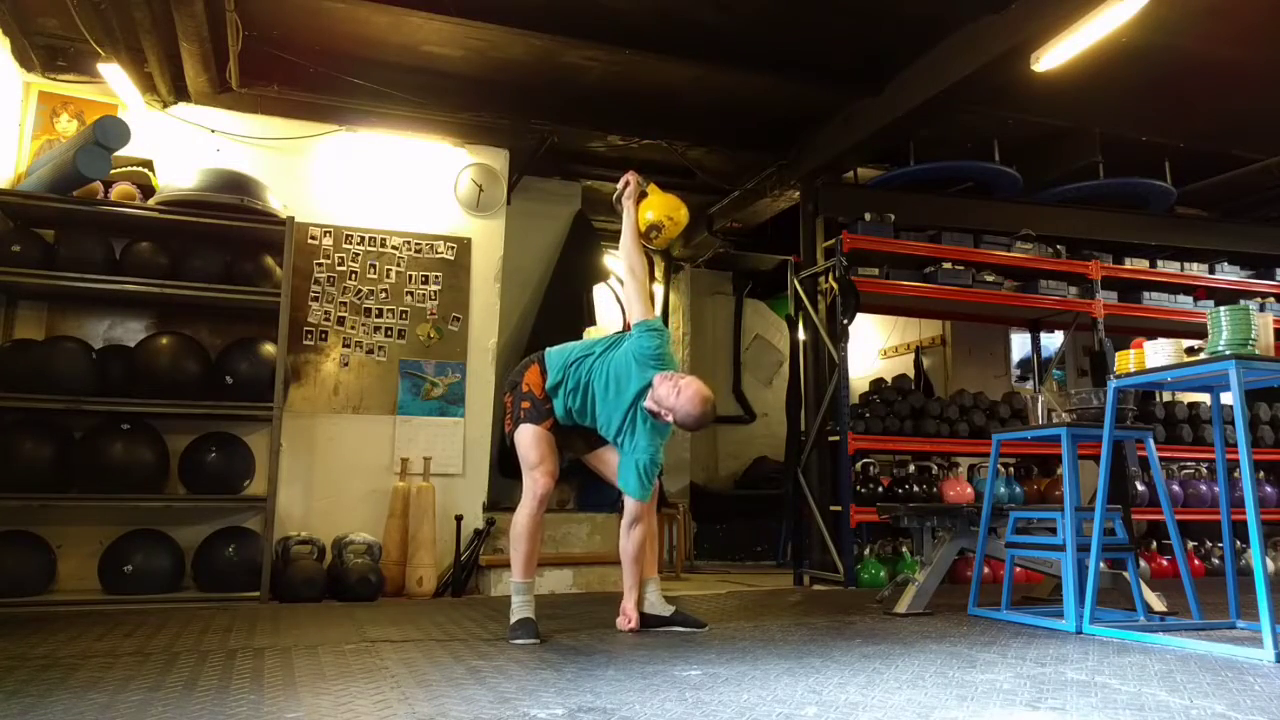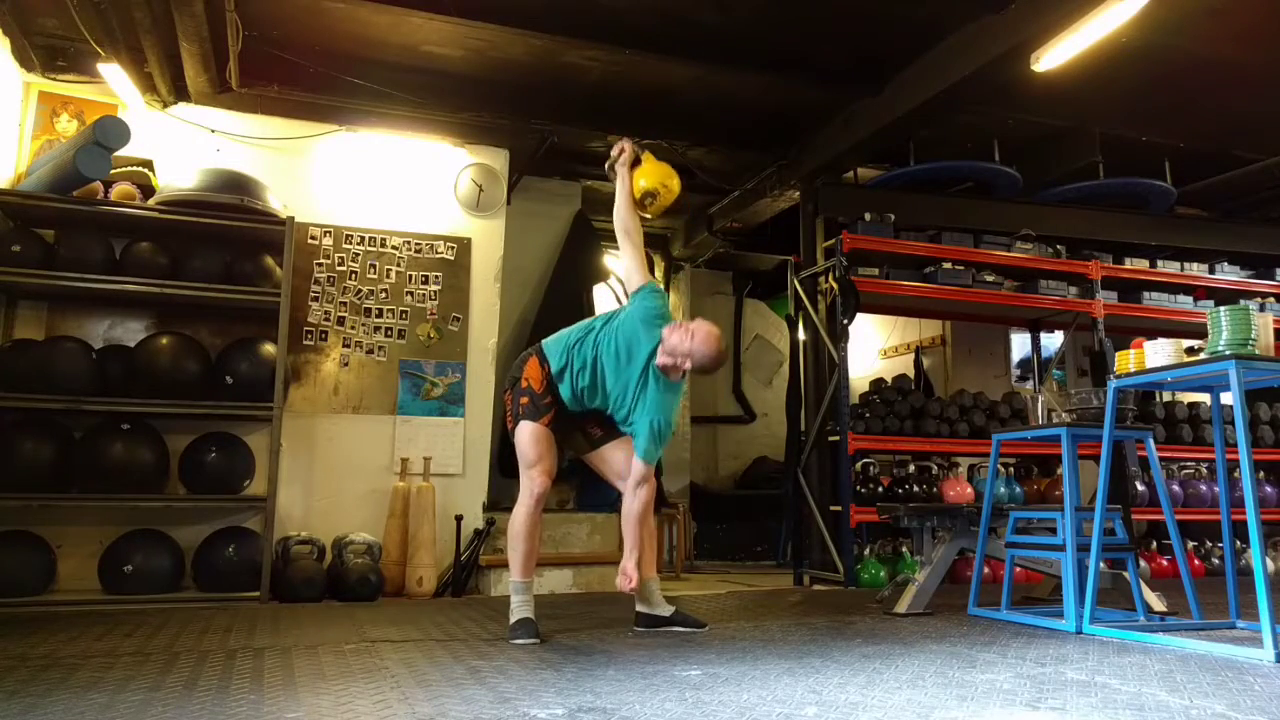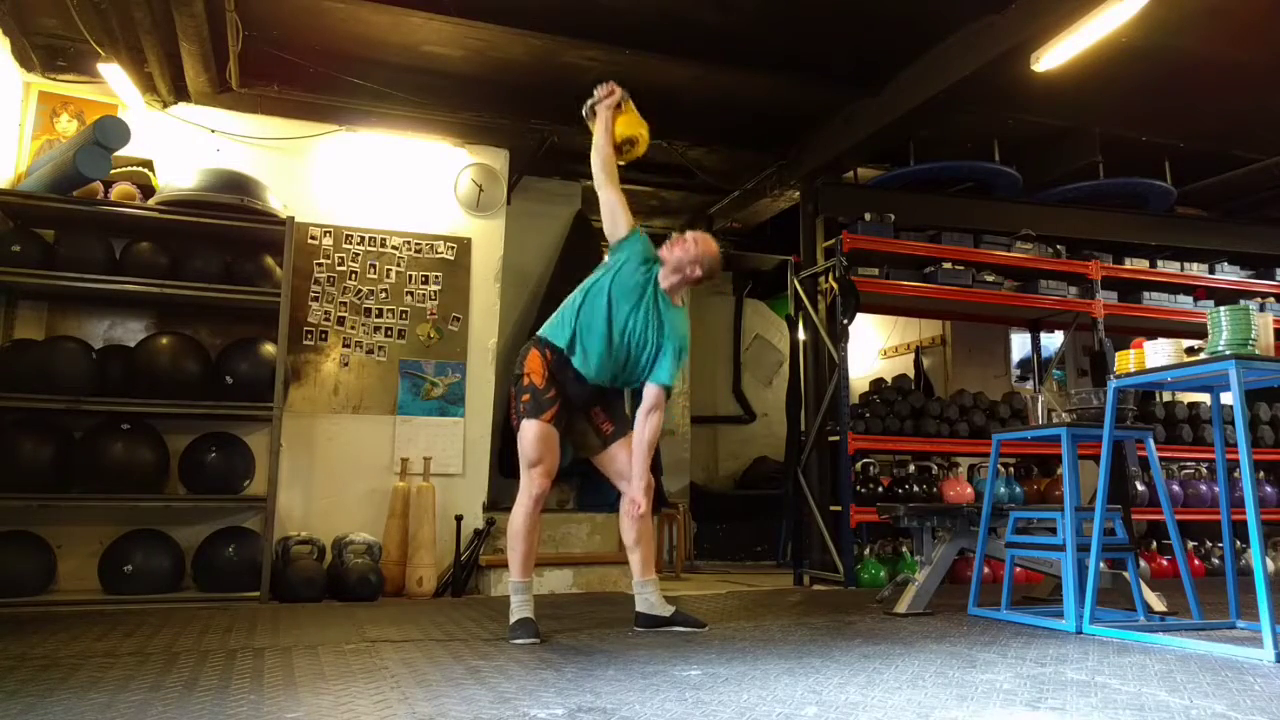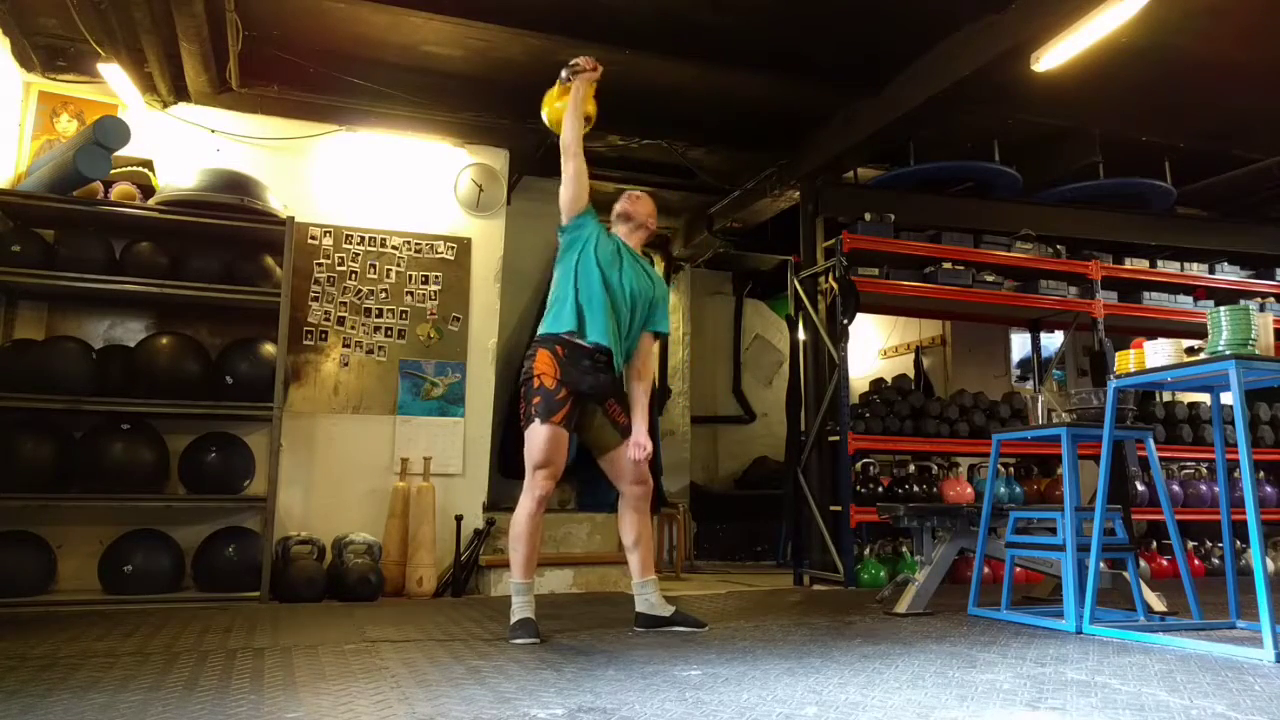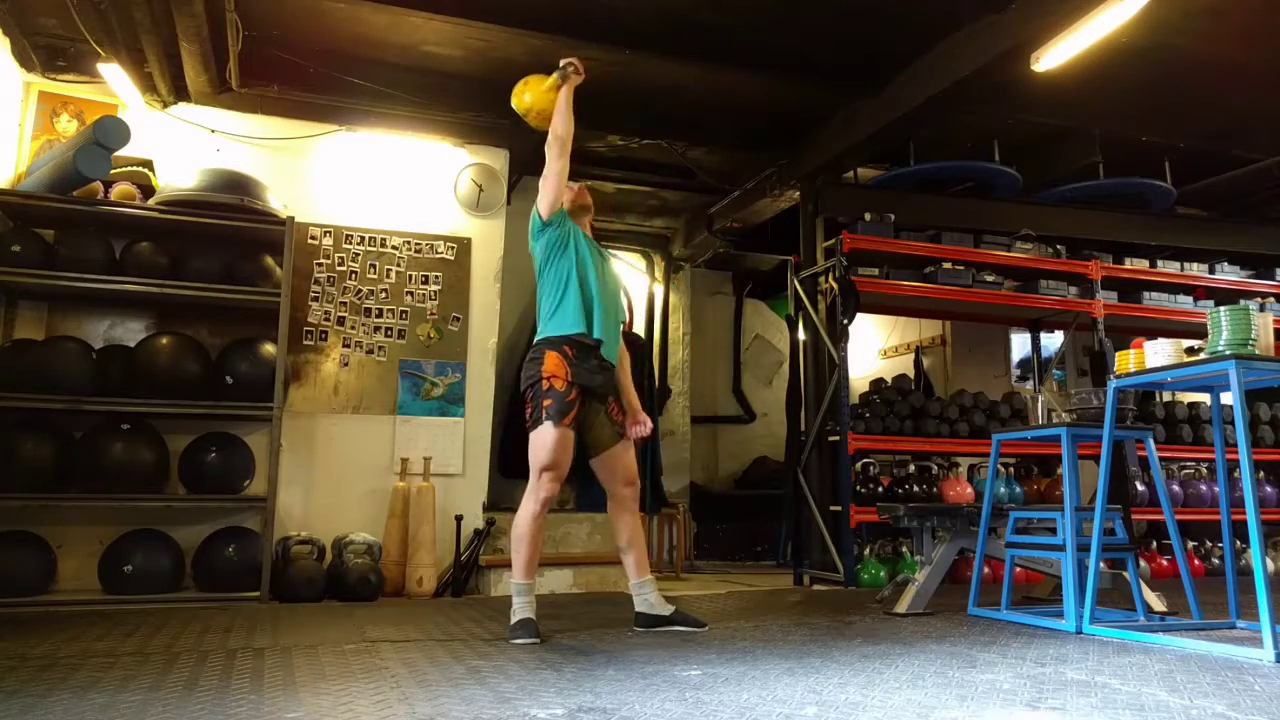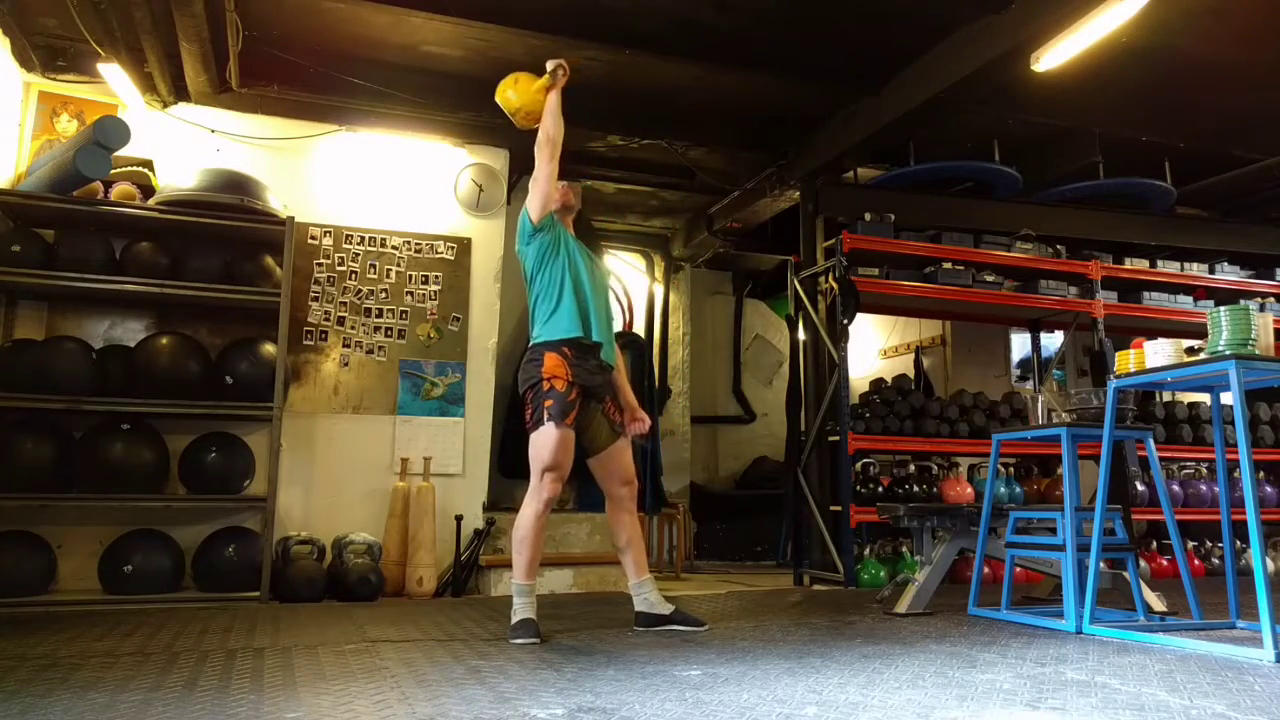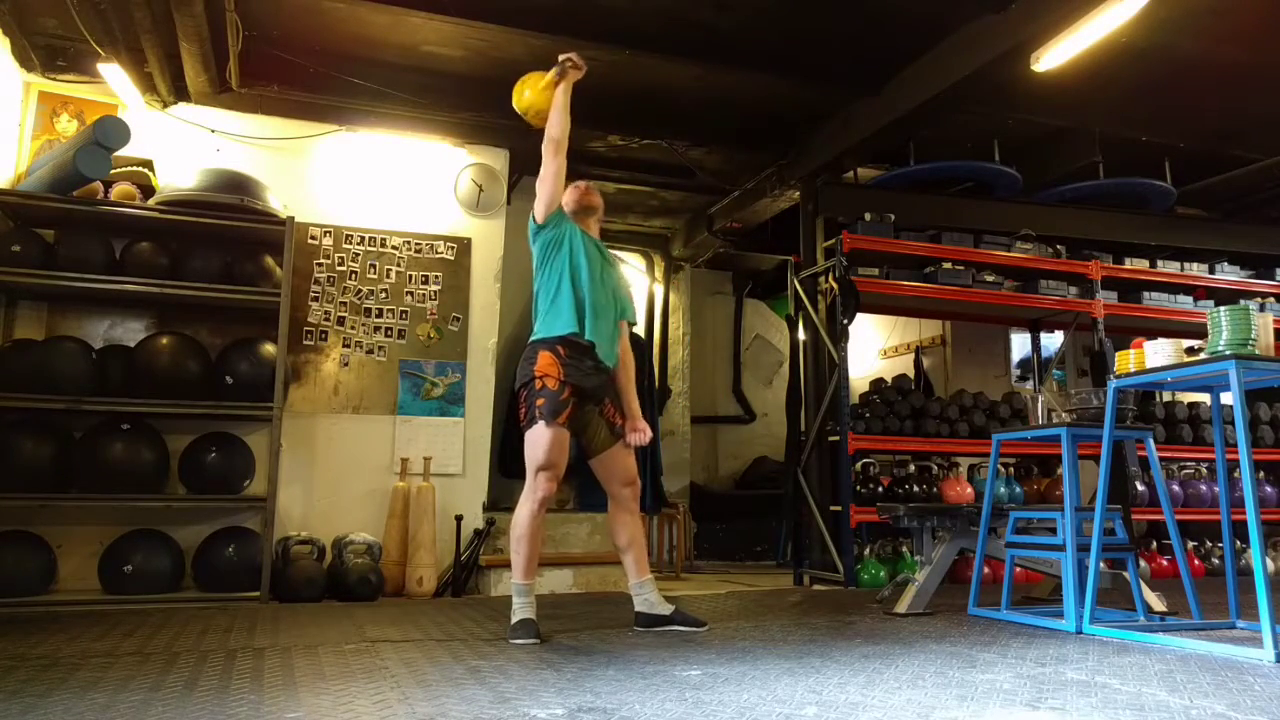
dt=0.4s
person 1, frame 1
left shoulder: (646, 443)
right shoulder: (654, 353)
left elbow: (634, 520)
right elbow: (634, 274)
left wrist: (631, 598)
right wrist: (630, 206)
left hip: (579, 415)
right hip: (539, 382)
left knee: (645, 494)
right knee: (540, 486)
left ankle: (651, 603)
right ankle: (521, 609)
person 1, frame 2
left shoulder: (658, 407)
right shoulder: (652, 316)
left elbow: (637, 485)
right elbow: (629, 240)
left wrist: (632, 557)
right wrist: (625, 170)
left hip: (585, 406)
right hip: (540, 375)
left knee: (644, 483)
right knee: (537, 484)
left ankle: (651, 602)
right ankle: (520, 609)
person 1, frame 3
left shoulder: (674, 332)
right shoulder: (638, 258)
left elbow: (651, 408)
right elbow: (605, 181)
left wrist: (638, 483)
right wrist: (605, 115)
left hip: (595, 390)
right hip: (547, 365)
left knee: (638, 483)
right knee: (537, 483)
left ankle: (649, 603)
right ankle: (521, 608)
person 1, frame 4
left shoulder: (653, 283)
right shoulder: (586, 233)
left elbow: (643, 363)
right elbow: (571, 154)
left wrist: (640, 426)
right wrist: (580, 86)
left hip: (606, 378)
right hip: (557, 362)
left knee: (638, 485)
right knee: (539, 486)
left ankle: (649, 604)
right ankle: (521, 609)
person 1, frame 5
left shoulder: (604, 262)
right shoulder: (553, 230)
right elbow: (557, 148)
left wrist: (632, 402)
right wrist: (567, 86)
left hip: (600, 375)
right hip: (559, 361)
left knee: (627, 487)
right knee: (544, 485)
left ankle: (648, 603)
right ankle: (522, 608)
person 1, frame 6
left shoulder: (588, 259)
right shoulder: (538, 232)
right elbow: (546, 150)
left wrist: (628, 399)
right wrist: (555, 87)
left hip: (595, 374)
right hip: (556, 362)
left knee: (624, 487)
right knee: (546, 487)
left ankle: (648, 603)
right ankle: (522, 608)
person 1, frame 7
left shoulder: (613, 269)
right shoulder: (551, 230)
left elbow: (621, 345)
right elbow: (554, 148)
left wrist: (633, 410)
right wrist: (565, 82)
left hip: (598, 377)
right hip: (553, 362)
left knee: (627, 487)
right knee: (541, 486)
left ankle: (648, 603)
right ankle: (522, 608)
